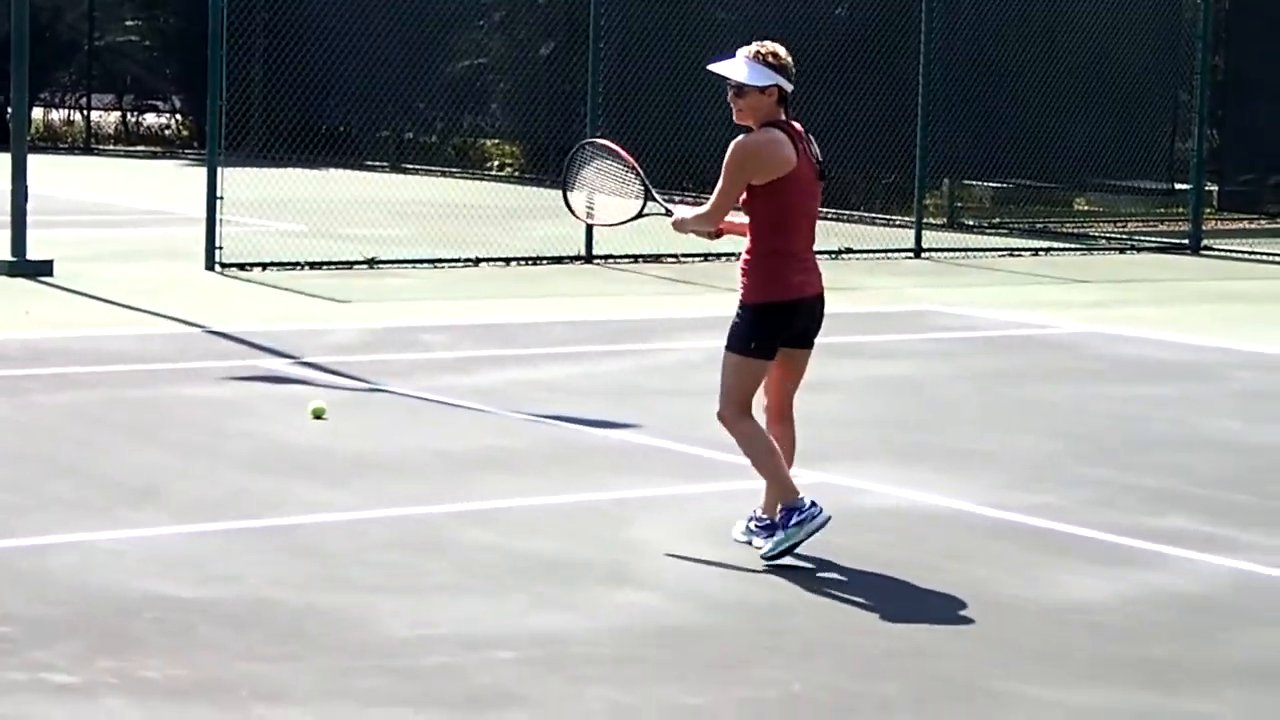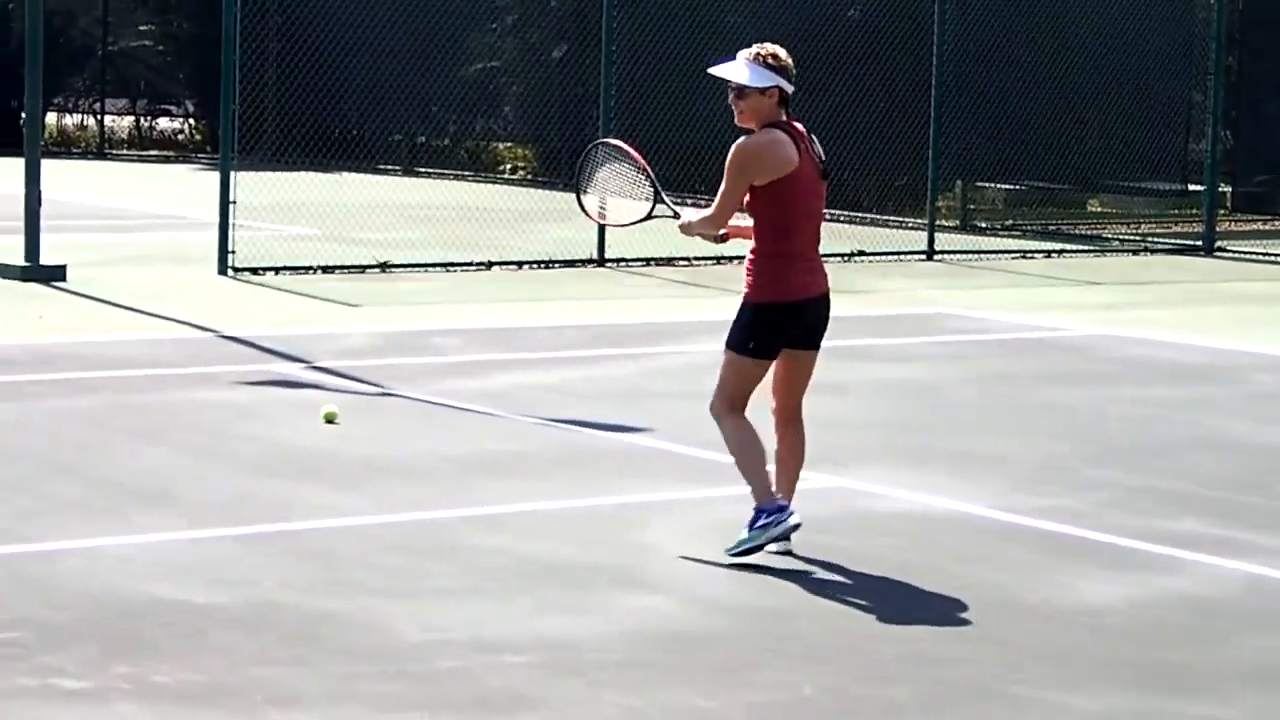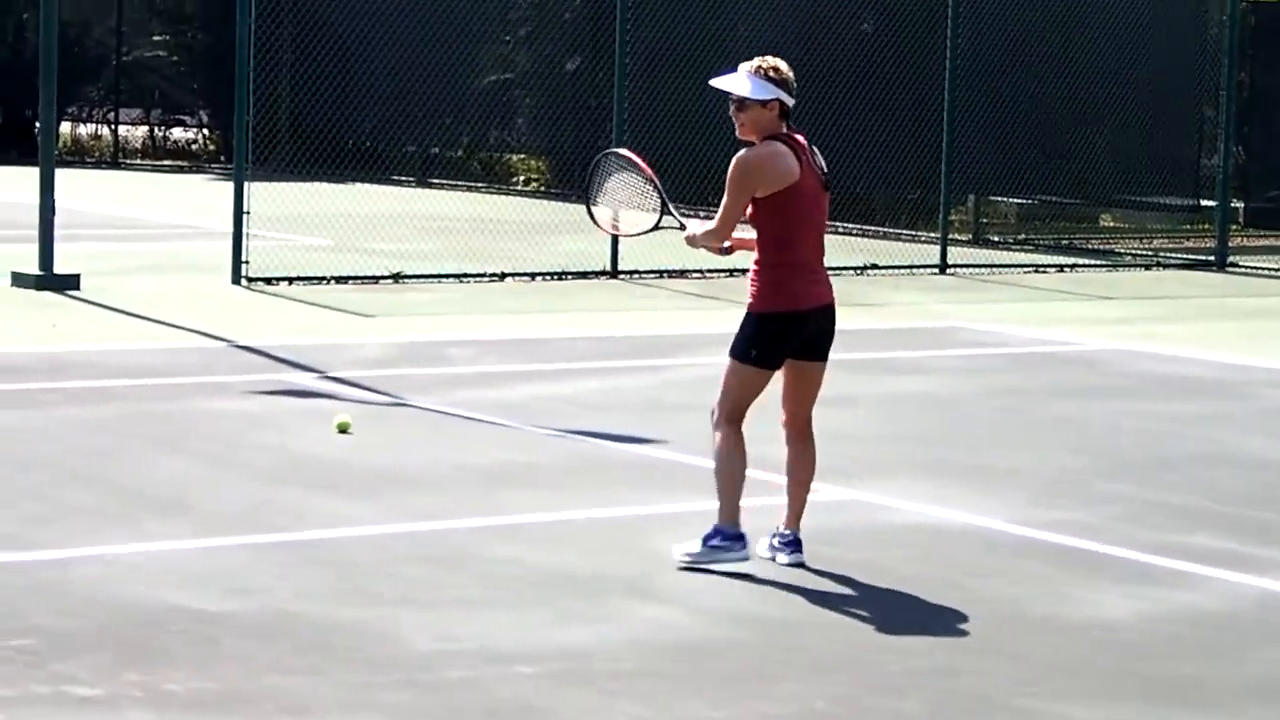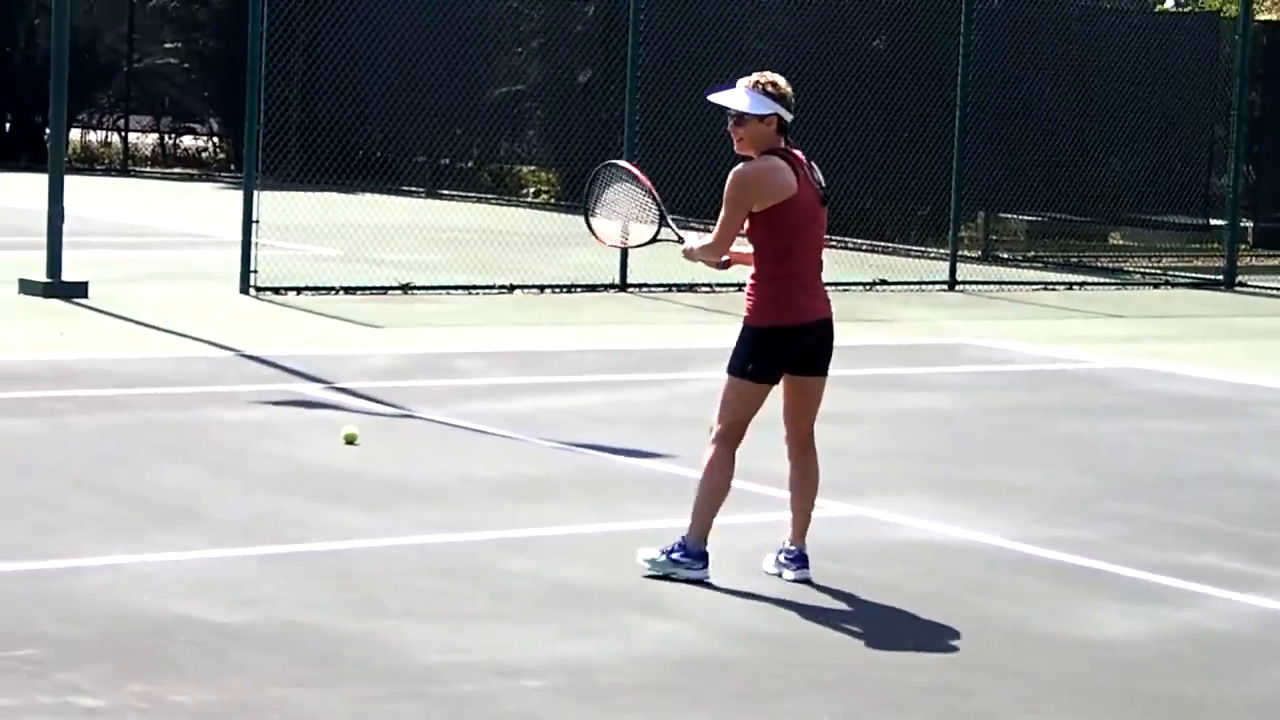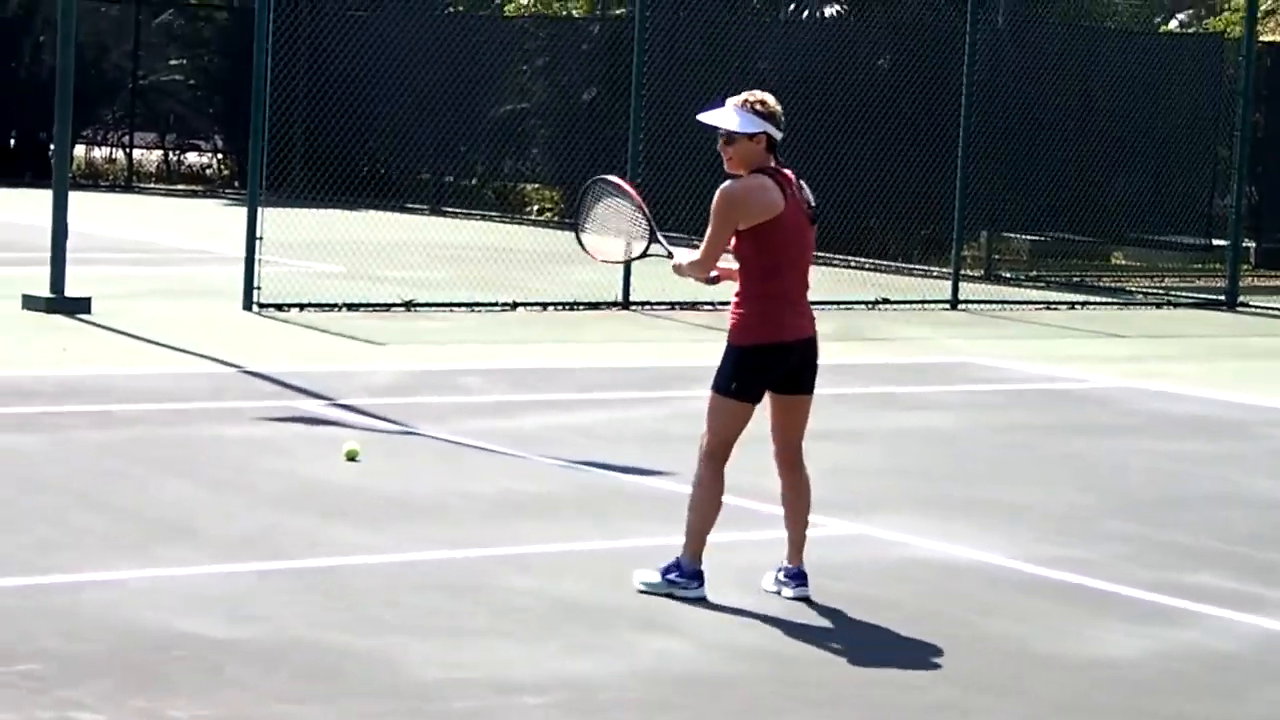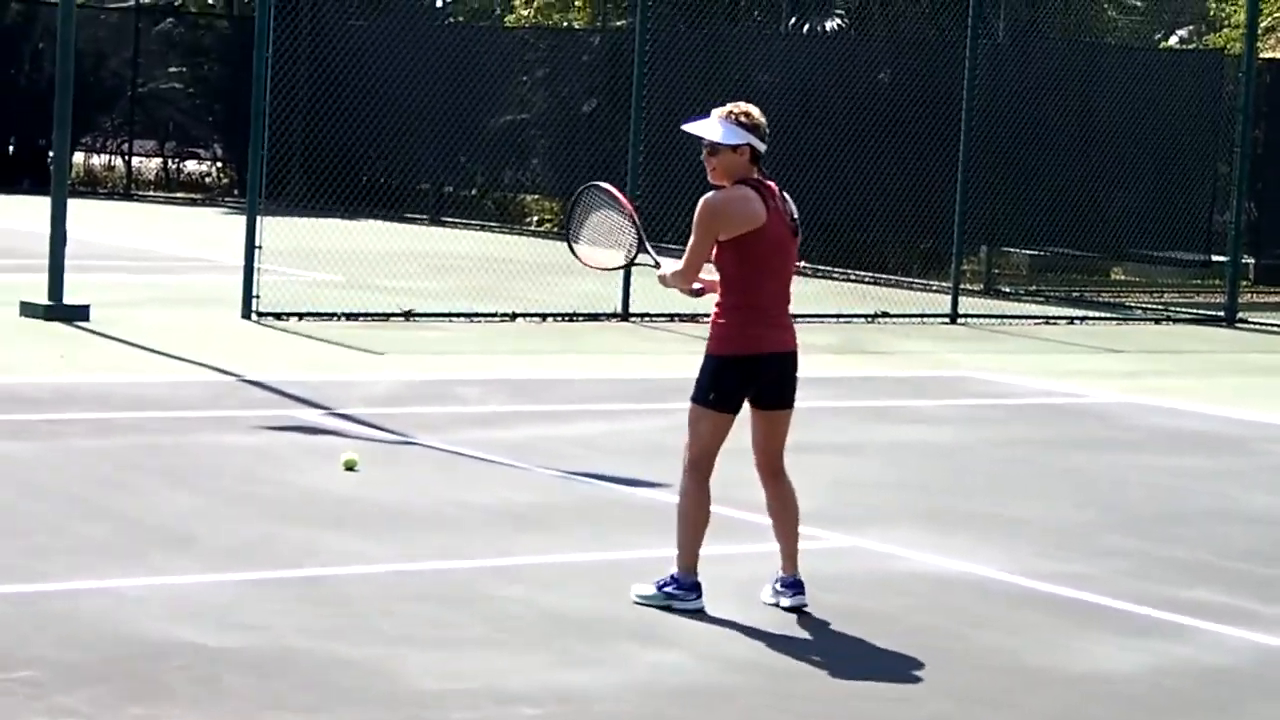
dt=0.1s
person 1, frame 1
left shoulder: (750, 146)
right shoulder: (802, 141)
left elbow: (710, 217)
left wrist: (685, 220)
right wrist: (730, 225)
left hip: (769, 297)
right hip: (807, 295)
left knee: (732, 411)
right knee: (778, 409)
left ankle: (796, 506)
right ankle: (772, 518)
person 1, frame 2
left shoulder: (752, 148)
right shoulder: (806, 142)
left elbow: (715, 220)
left wrist: (692, 223)
right wrist: (734, 229)
left hip: (772, 298)
right hip: (813, 296)
left knee: (726, 407)
right knee: (787, 411)
left ankle: (768, 509)
right ankle: (777, 513)
person 1, frame 3
left shoulder: (753, 160)
right shoulder: (808, 155)
left elbow: (717, 233)
left wrist: (697, 236)
right wrist: (736, 240)
left hip: (776, 309)
right hip: (818, 306)
left knee: (726, 418)
right knee: (796, 423)
left ankle: (727, 532)
right ankle: (790, 536)
person 1, frame 4
left shoulder: (750, 174)
right shoulder: (807, 169)
left elbow: (716, 247)
left wrist: (695, 249)
right wrist: (735, 255)
left hip: (773, 323)
right hip: (816, 321)
left knee: (725, 437)
right knee: (800, 439)
left ankle: (692, 551)
right ankle: (795, 552)
person 1, frame 5
left shoulder: (737, 193)
right shoulder: (798, 189)
left elbow: (703, 264)
left wrist: (684, 265)
right wrist: (726, 270)
left hip: (755, 341)
right hip: (800, 339)
left knee: (712, 456)
right knee: (790, 456)
left ankle: (688, 569)
right ankle: (793, 569)
person 1, frame 6
left shoulder: (719, 204)
right shoulder: (781, 202)
left elbow: (685, 275)
left wrist: (667, 276)
right wrist: (707, 282)
left hip: (734, 352)
right hip: (780, 351)
left knee: (696, 468)
right knee: (772, 468)
left ankle: (684, 581)
right ankle: (790, 579)
